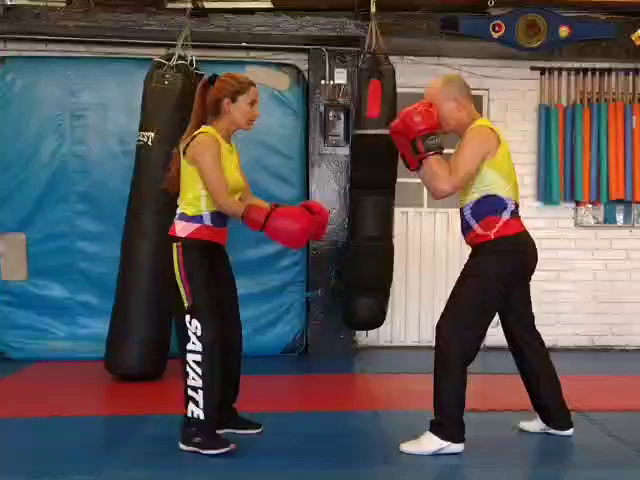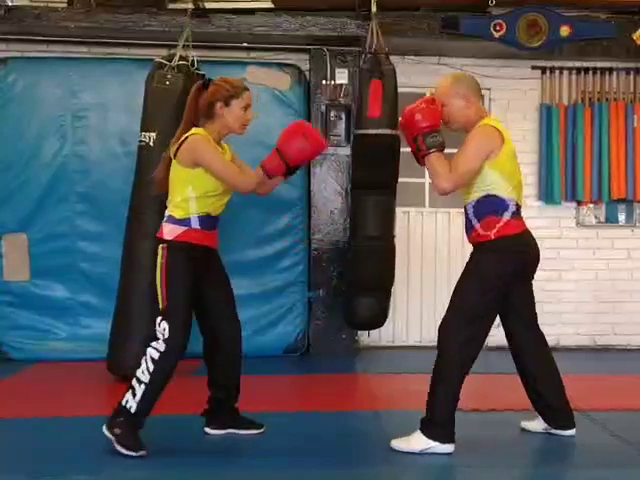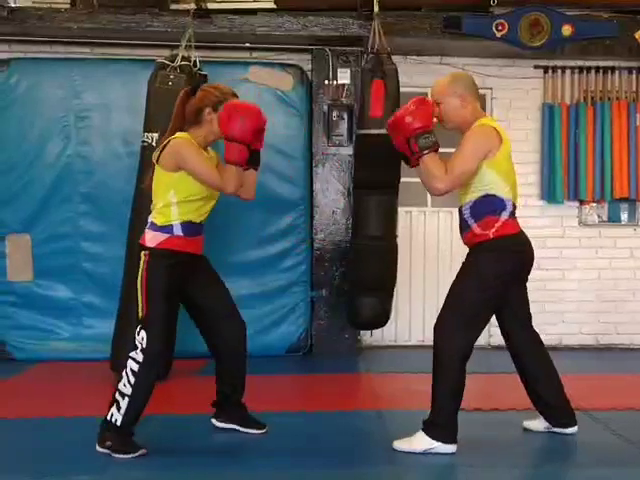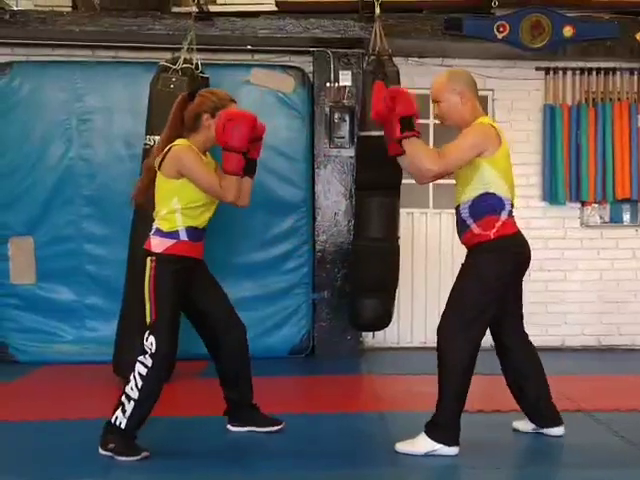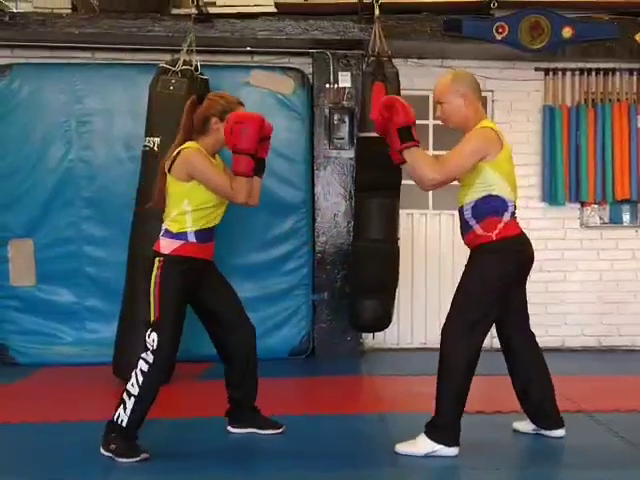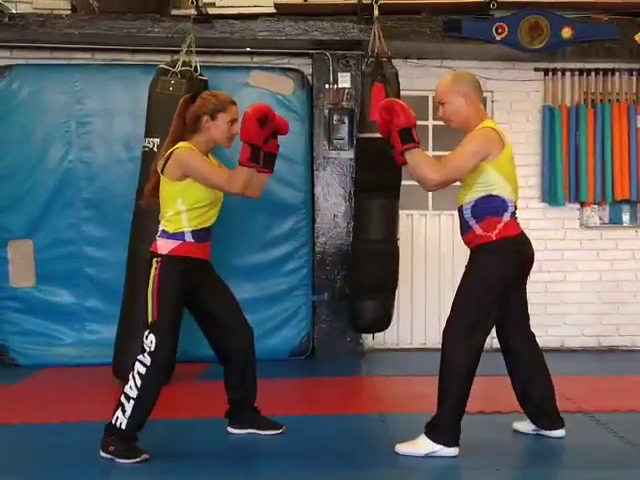
dt=0.2s
person 1, frame 1
left shoulder: (480, 133)
right shoulder: (478, 137)
left elbow: (446, 186)
right elbow: (438, 189)
left wrist: (428, 141)
right wrist: (414, 153)
left hip: (498, 251)
right hip: (511, 248)
left knee: (453, 333)
right knee: (522, 332)
left ankle: (447, 432)
right ankle: (556, 418)
person 1, frame 2
left shoulder: (485, 133)
right shoulder: (488, 134)
left elbow: (446, 184)
right elbow: (450, 181)
left wrist: (431, 138)
right wrist: (423, 145)
left hip: (499, 250)
right hip: (514, 248)
left knee: (456, 334)
right knee: (525, 332)
left ankle: (436, 432)
right ankle: (558, 418)
person 1, frame 3
left shoulder: (483, 132)
right shoulder: (481, 137)
left elbow: (441, 186)
right elbow: (436, 184)
left wrist: (424, 139)
right wrist: (414, 150)
left hip: (495, 251)
right hip: (507, 249)
left knee: (451, 332)
right knee: (520, 333)
left ankle: (440, 433)
right ankle: (559, 415)
person 1, frame 4
left shoulder: (481, 131)
right shoulder: (473, 135)
left elbow: (432, 166)
right elbow: (422, 173)
left wrist: (407, 126)
right wrist: (397, 137)
left hip: (494, 251)
right hip: (501, 250)
left knee: (455, 335)
right knee: (509, 333)
left ankle: (442, 435)
right ankle: (545, 417)
person 1, frame 5
left shoulder: (484, 135)
right shoulder: (477, 140)
left elbow: (434, 175)
right elbow: (428, 181)
left wrist: (406, 136)
right wrist: (399, 144)
left hip: (498, 252)
right hip: (506, 251)
left knee: (459, 336)
right knee: (516, 334)
left ankle: (442, 435)
right ankle: (547, 418)
person 1, frame 6
left shoulder: (484, 136)
right shoulder: (479, 139)
left elbow: (436, 176)
right elbow: (431, 181)
left wrist: (406, 137)
right wrist: (402, 144)
left hip: (497, 252)
right hip: (506, 251)
left knee: (459, 337)
right knee: (516, 335)
left ankle: (442, 436)
right ankle: (547, 419)
person 2, frame 1
left shoulder: (228, 146)
right shoulder: (204, 140)
left elbow: (241, 199)
right elbow: (227, 201)
left wrist: (292, 213)
right wrist: (272, 221)
left hip: (213, 247)
right hip: (191, 245)
left knee: (229, 331)
right knee: (206, 333)
left ankle: (220, 413)
right ankle: (194, 430)
person 2, frame 2
left shoulder: (221, 147)
right shoulder: (196, 141)
left elbow: (260, 184)
right elbow: (245, 184)
left wrist: (291, 161)
right wrist: (284, 156)
left hip: (204, 250)
right hip: (177, 249)
left knee: (225, 332)
right knee: (172, 336)
left ankle: (221, 414)
right ankle: (123, 423)
person 2, frame 3
left shoulder: (208, 153)
right shoulder: (179, 146)
left elbow: (246, 192)
right elbow: (225, 186)
left wrist: (252, 147)
right wrist: (236, 142)
left hip: (192, 256)
right hip: (161, 256)
left knee: (231, 327)
right knee: (152, 347)
left ankle: (229, 409)
right ankle: (113, 431)
person 2, frame 4
left shoulder: (205, 159)
right shoulder: (181, 153)
left elbow: (242, 198)
right elbow: (228, 195)
left wrist: (248, 153)
right wrist: (234, 150)
left hip: (192, 262)
right hip: (166, 262)
left knee: (232, 333)
right knee: (159, 350)
left ankle: (241, 411)
right ankle: (117, 434)
person 2, frame 5
left shoulder: (213, 161)
right shoulder: (190, 155)
left elbow: (251, 197)
right elbow: (238, 195)
left wrist: (257, 152)
right wrist: (244, 152)
left hip: (202, 263)
right hip: (174, 263)
left knee: (241, 333)
right knee: (161, 349)
left ankle: (243, 413)
right ankle: (118, 434)
person 2, frame 6
left shoulder: (209, 160)
right shoulder: (183, 154)
left elbow: (254, 189)
right elbow: (235, 185)
left wrist: (269, 146)
right wrist: (252, 144)
left hip: (199, 263)
right hip: (171, 264)
left knee: (238, 334)
right knee: (158, 351)
left ankle: (242, 413)
right ankle: (117, 436)
